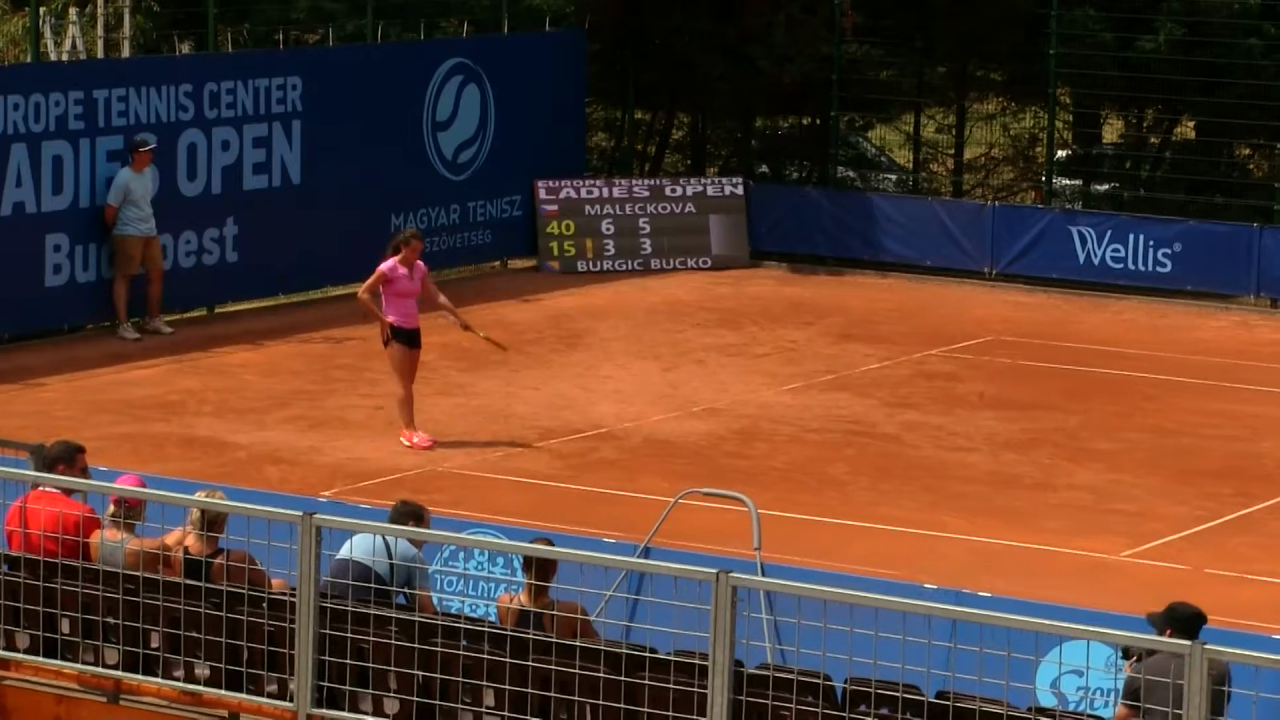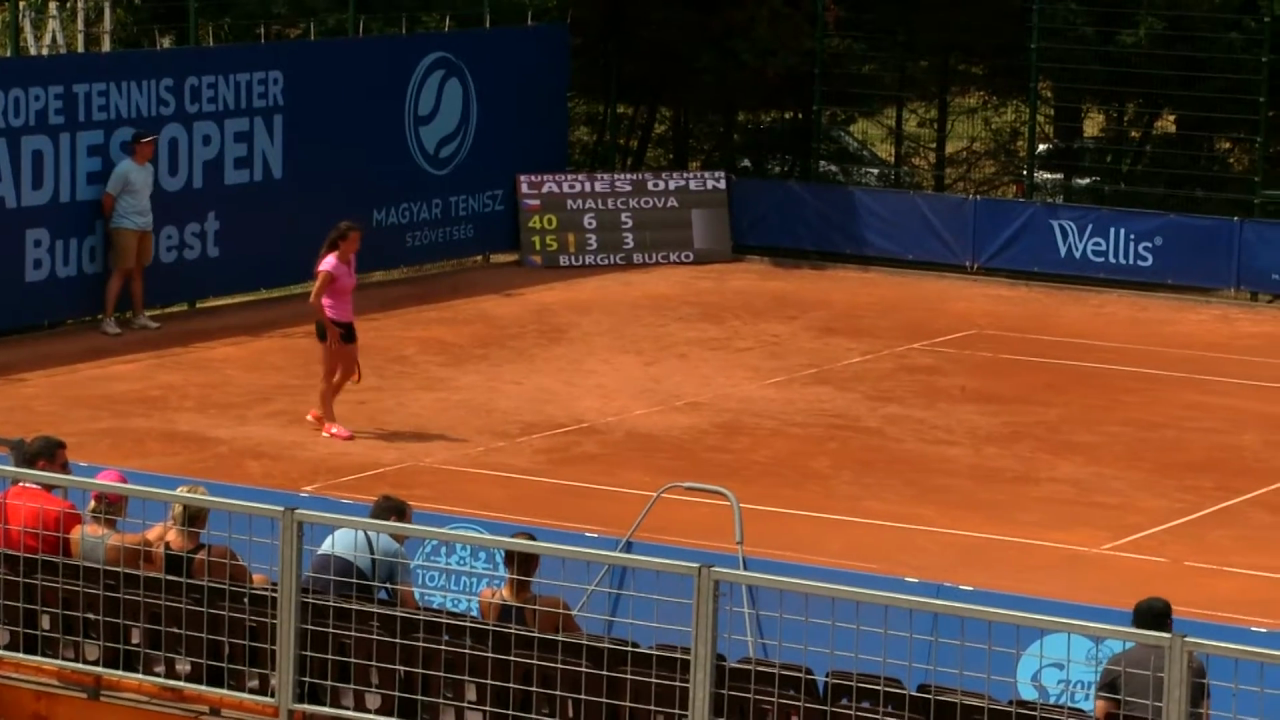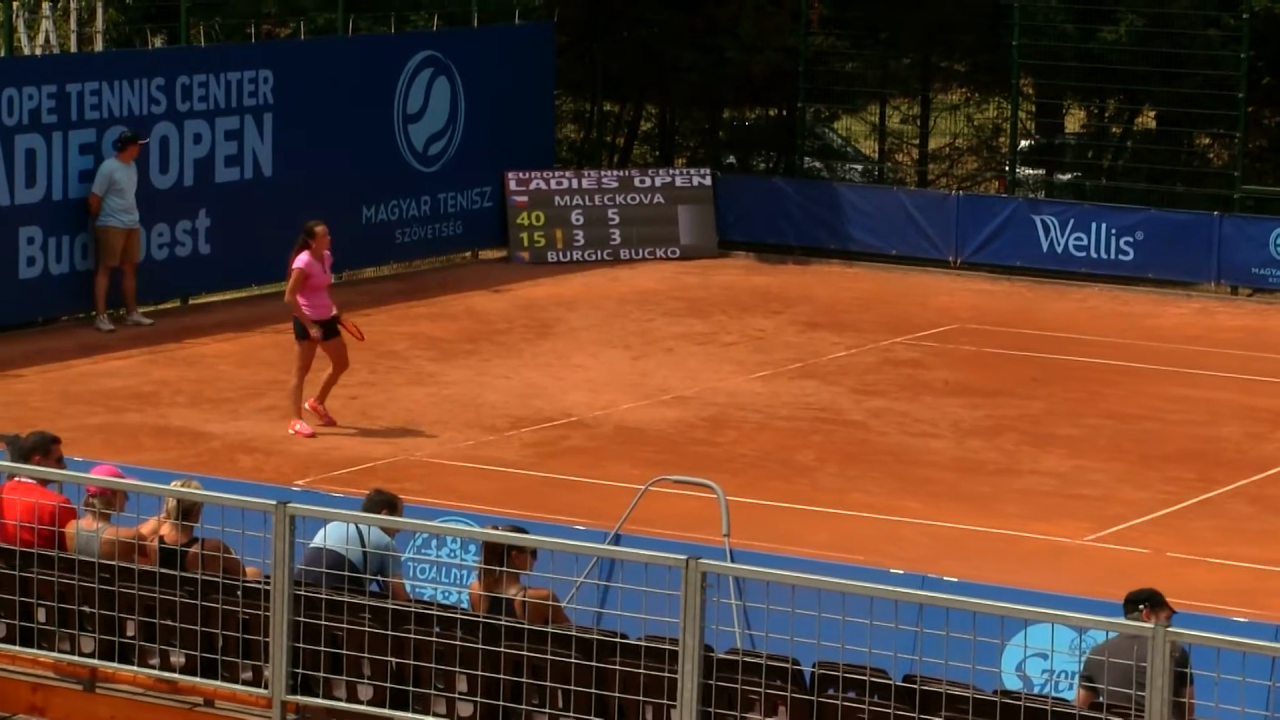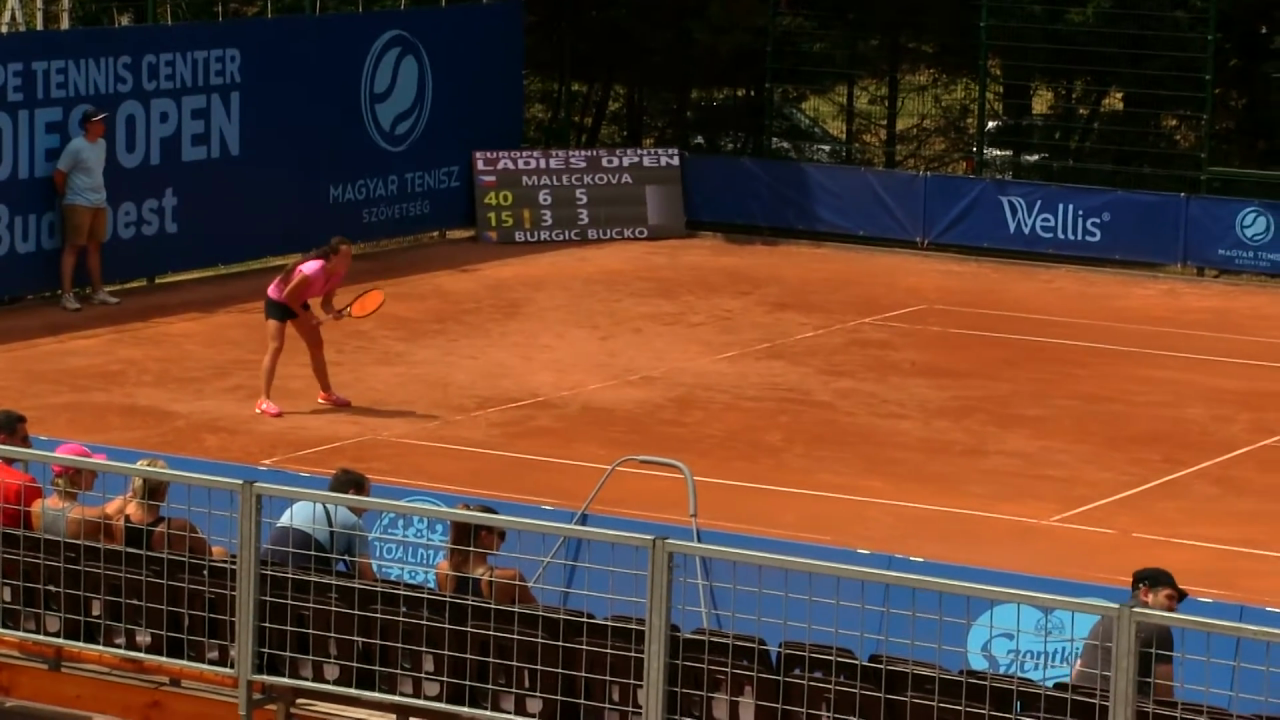
dt=1s
person 1, frame 1
left shoulder: (420, 268)
right shoulder: (388, 268)
left elbow: (436, 295)
right elbow: (363, 293)
left wrist: (457, 316)
right wrist: (382, 318)
left hip: (413, 329)
right hip: (394, 330)
left knee: (409, 383)
right knee: (404, 382)
left ankle: (410, 429)
right ankle: (408, 433)
person 1, frame 2
left shoulder: (351, 260)
right shoulder: (330, 266)
right elbow: (314, 300)
right wrist: (329, 327)
left hip: (345, 323)
right hip: (329, 323)
left knee: (348, 370)
right knee: (328, 373)
left ankle: (319, 412)
right ankle: (330, 424)
person 1, frame 3
left shoulder: (327, 257)
right shoulder: (303, 263)
right elbow: (290, 297)
left wrist: (332, 307)
right wrist: (309, 325)
left hip: (326, 320)
right hip: (307, 322)
left knee: (341, 364)
right knee: (301, 370)
left ankle: (316, 403)
right ankle: (296, 421)
person 1, frame 4
left shoulder: (338, 275)
right shoulder: (312, 270)
left elbow: (326, 303)
right elbow: (286, 296)
left wrist: (333, 313)
right wrist: (307, 317)
left hip: (298, 301)
right hip: (277, 300)
left knee: (316, 345)
right knee: (276, 347)
left ankle: (326, 393)
right ankle: (264, 400)
person 2, frame 1
left shoulder: (148, 173)
right shoulder: (123, 178)
right elbow: (110, 209)
right wrist: (116, 231)
left hip: (150, 233)
right hip: (128, 235)
left knee: (156, 274)
right knee: (123, 278)
left ankle: (153, 319)
right ankle: (123, 325)
person 2, frame 2
left shoulder: (149, 169)
right shoulder: (124, 169)
right elbow: (107, 198)
left wrist: (144, 221)
right wrist: (112, 222)
left hip: (145, 227)
right hip: (125, 228)
left knee: (137, 272)
right knee: (120, 272)
left ankle: (138, 317)
right ankle: (108, 319)
person 2, frame 3
left shoulder: (132, 166)
right shoulder: (108, 168)
right elbow: (94, 199)
left wrist: (130, 218)
right wrist: (98, 221)
left hip: (132, 225)
right hip: (111, 226)
left knee: (129, 269)
right knee: (105, 269)
left ankle: (132, 313)
right ankle: (101, 316)
person 2, frame 4
left shoulder: (102, 144)
right shoulder: (76, 147)
right elbow: (58, 174)
left wrist: (98, 196)
right wrist: (65, 196)
left hip: (99, 203)
right hip: (78, 204)
left knee: (94, 247)
right knee: (72, 247)
left ankle: (98, 291)
right ankle: (67, 295)
